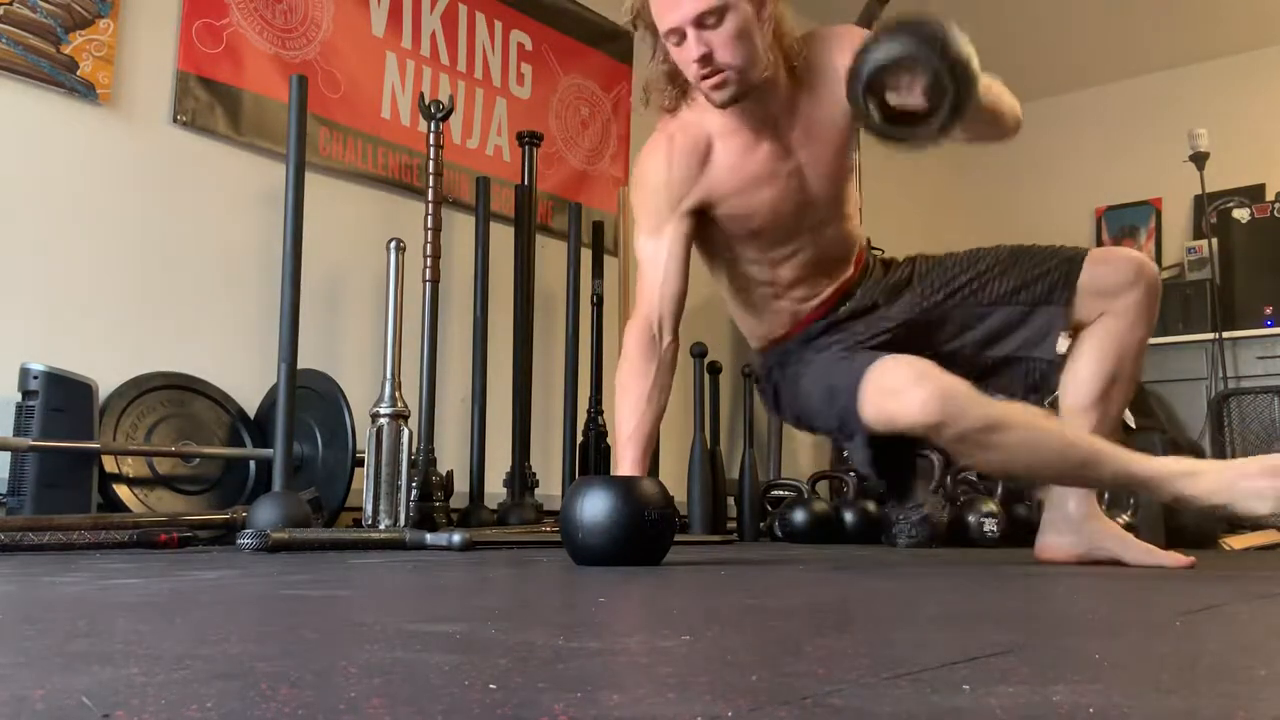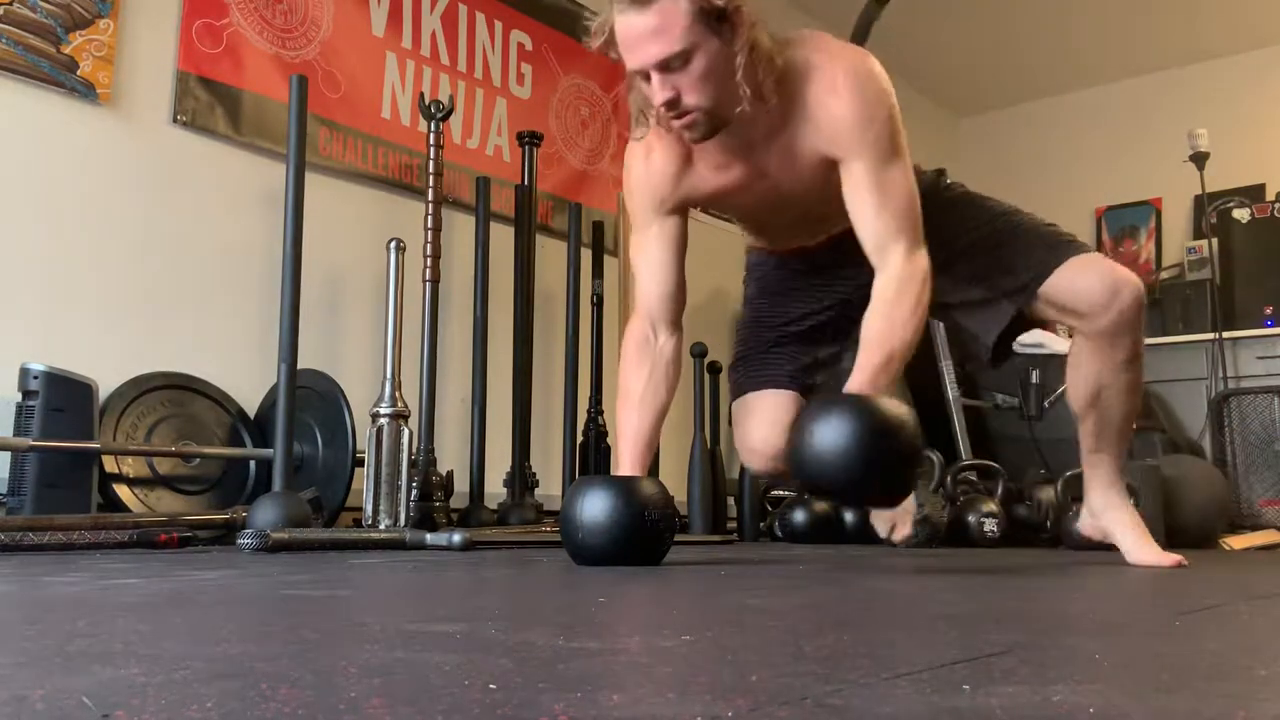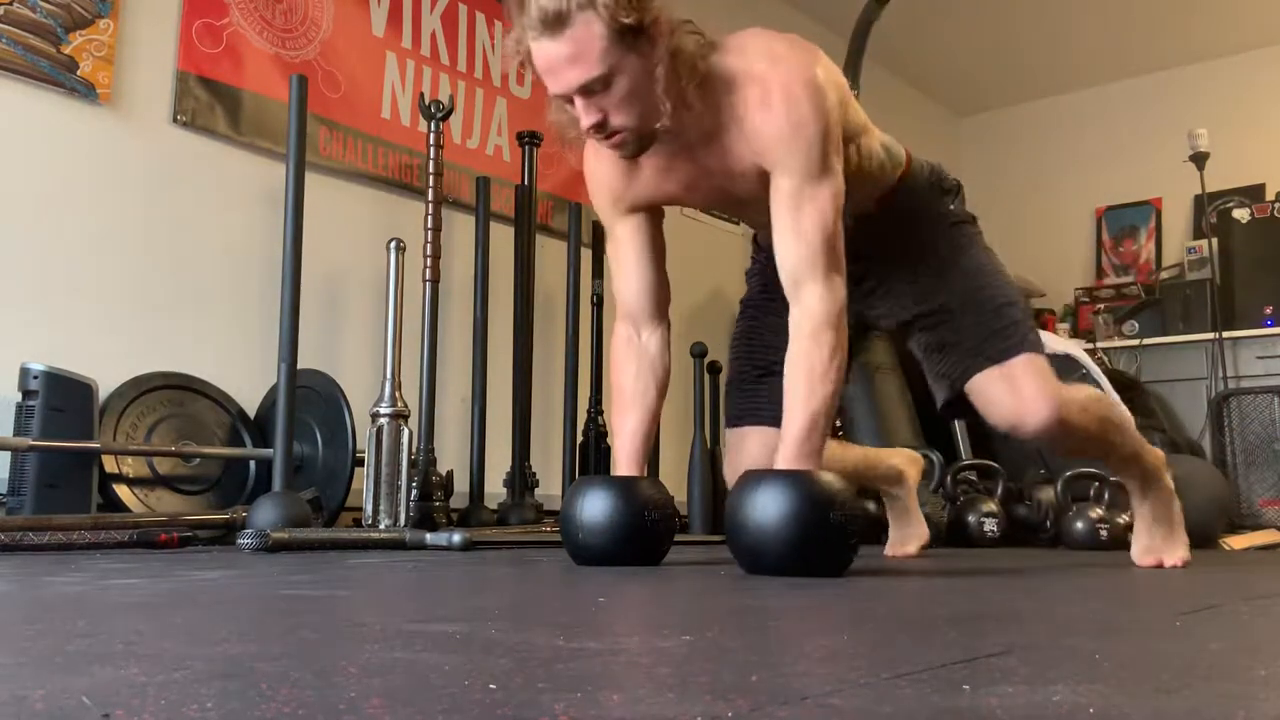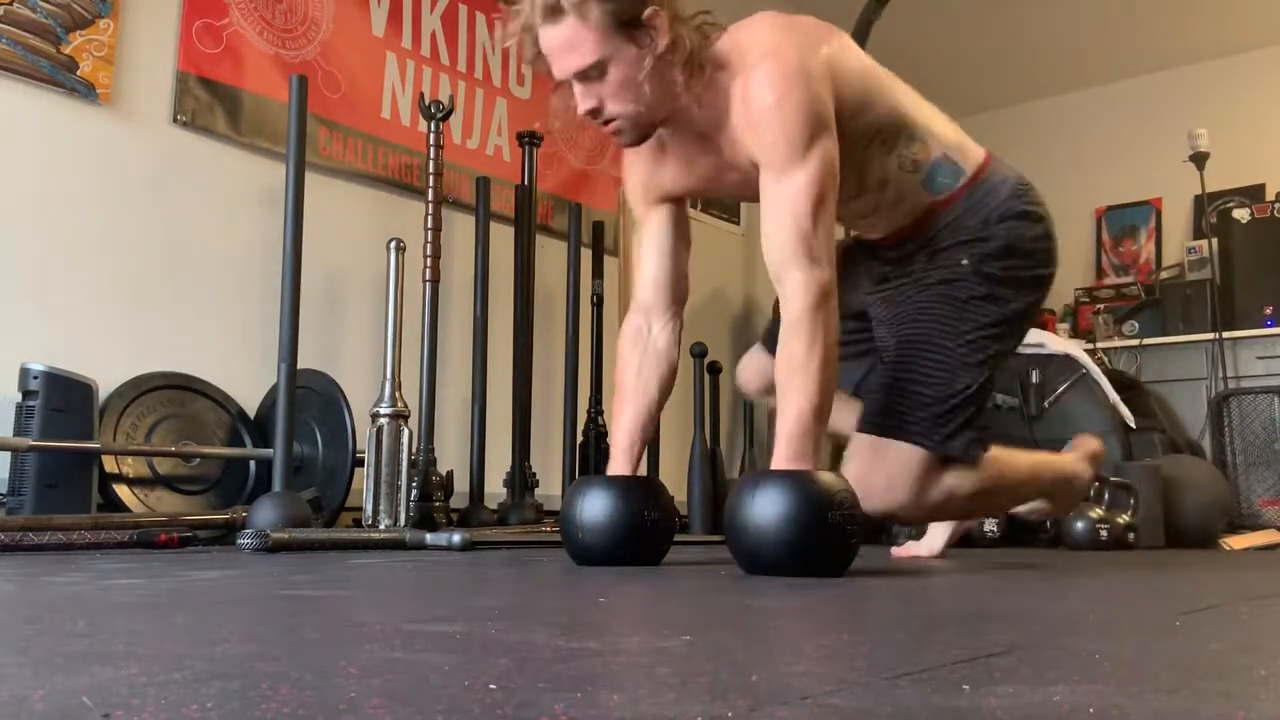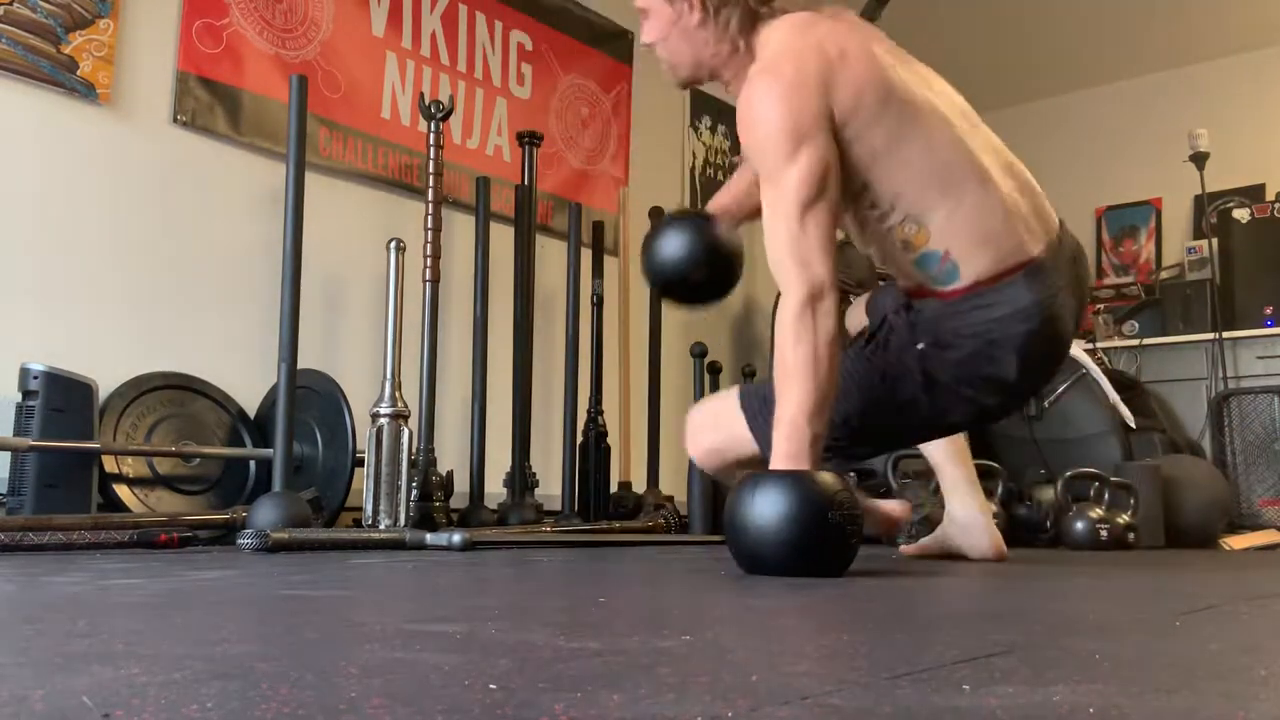
dt=0.4s
person 1, frame 1
left shoulder: (833, 62)
right shoulder: (676, 155)
left elbow: (1003, 120)
right elbow: (652, 327)
left hip: (885, 287)
right hip: (805, 353)
left knee: (1127, 278)
right knee: (920, 399)
left ankle: (1070, 517)
right ankle: (1182, 483)
person 1, frame 2
left shoulder: (837, 85)
right shoulder: (656, 159)
left elbow: (907, 262)
right elbow: (654, 329)
left wrist: (863, 397)
left hip: (905, 221)
right hip: (789, 265)
left knee: (1112, 297)
right knee: (764, 450)
left ankle: (1105, 499)
person 1, frame 3
left shoulder: (778, 88)
right shoulder: (611, 163)
left elbow: (818, 295)
right elbow: (639, 327)
left wrist: (795, 473)
right wrist: (625, 486)
left hip: (907, 217)
right hip: (785, 248)
left knee: (1033, 412)
right knee: (751, 479)
left ankle: (1150, 481)
right ankle: (894, 472)
person 1, frame 4
left shoulder: (767, 76)
right shoulder: (651, 157)
left elbow: (805, 288)
right elbow: (653, 319)
left wrist: (791, 477)
right wrist: (619, 477)
left hip: (980, 230)
right hip: (892, 242)
left knee: (882, 488)
right knee: (767, 383)
left ankle: (1070, 470)
person 1, frame 5
left shoulder: (777, 83)
left elbow: (807, 295)
left wrist: (793, 479)
right wrist: (709, 222)
left hip: (991, 324)
left knee: (708, 435)
right knee: (870, 322)
left ankle: (878, 519)
right ankle: (970, 522)
